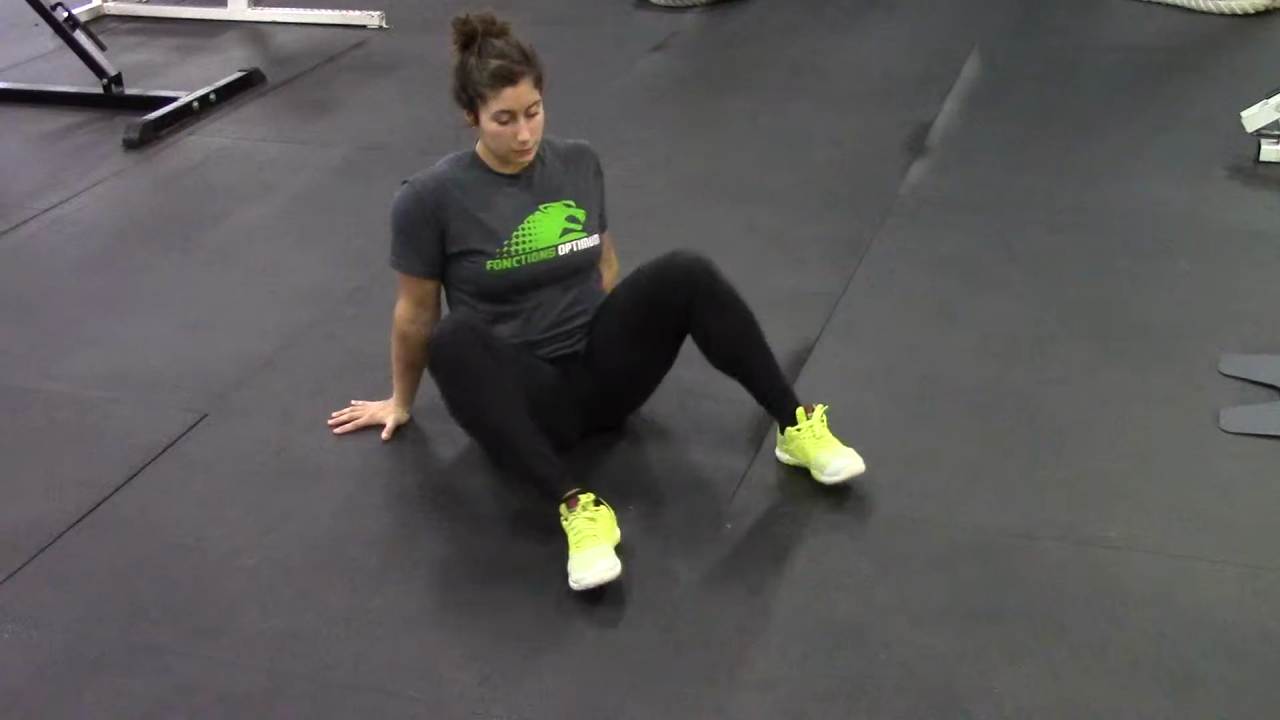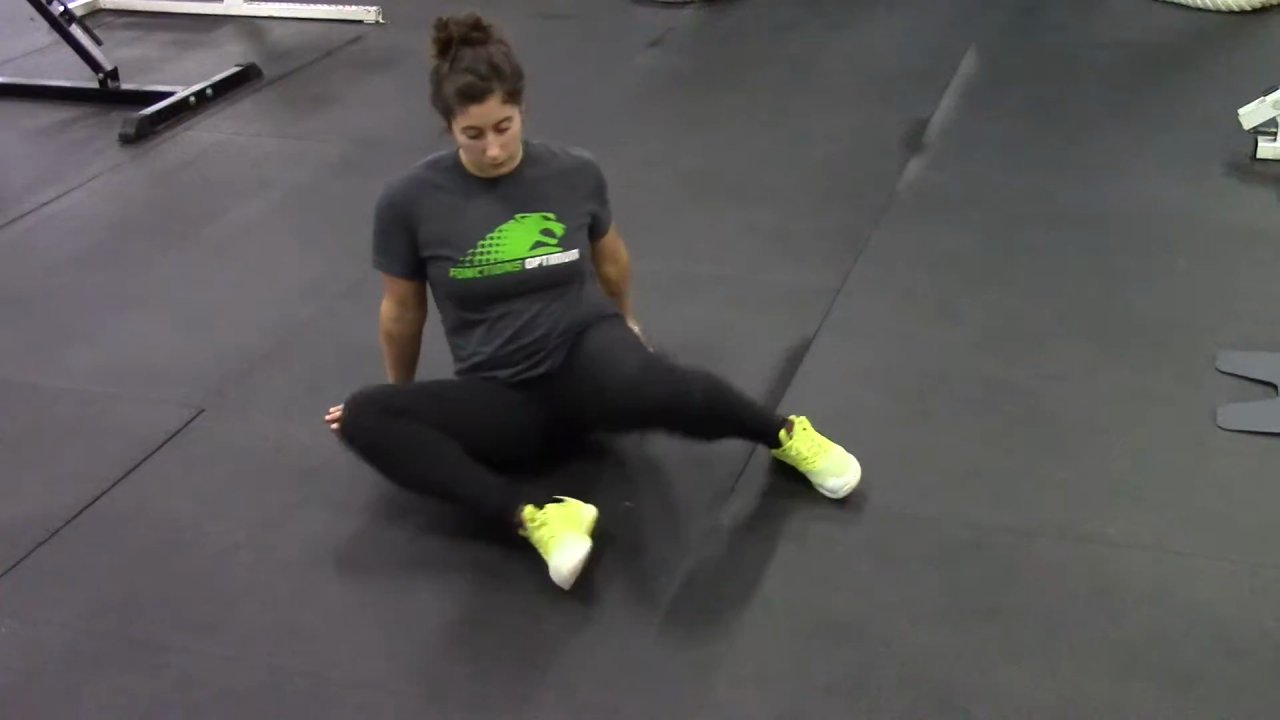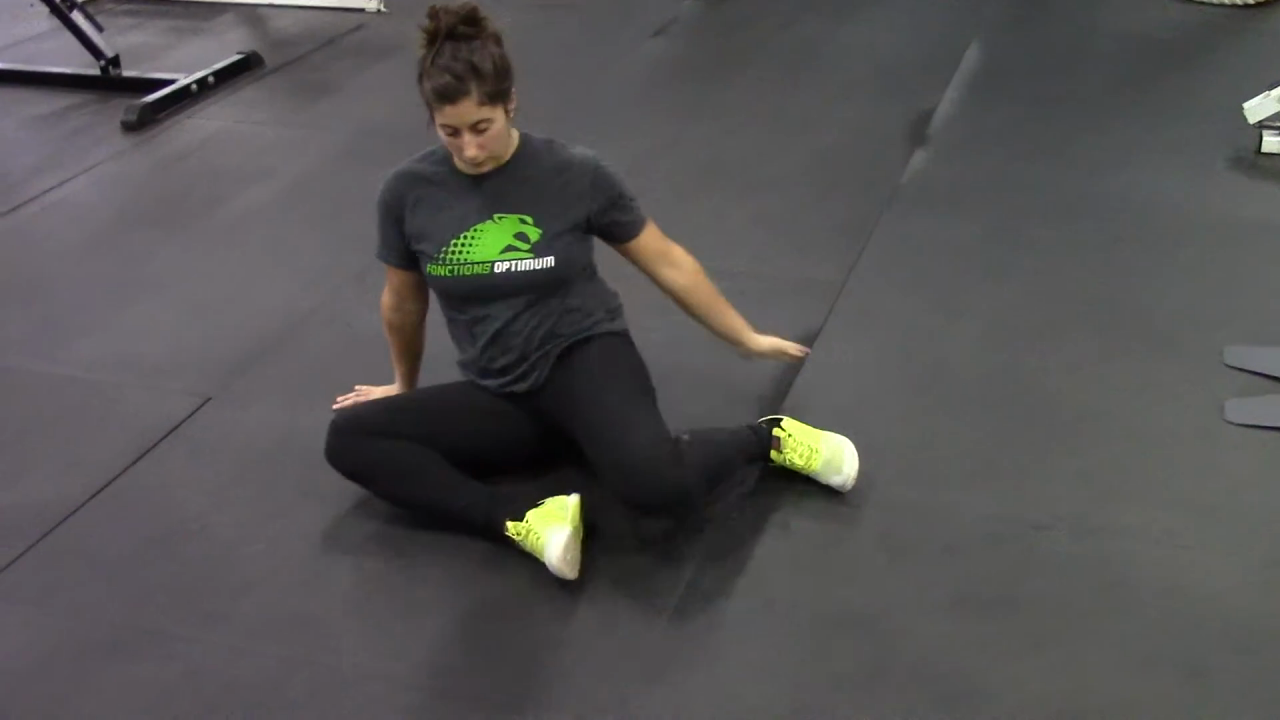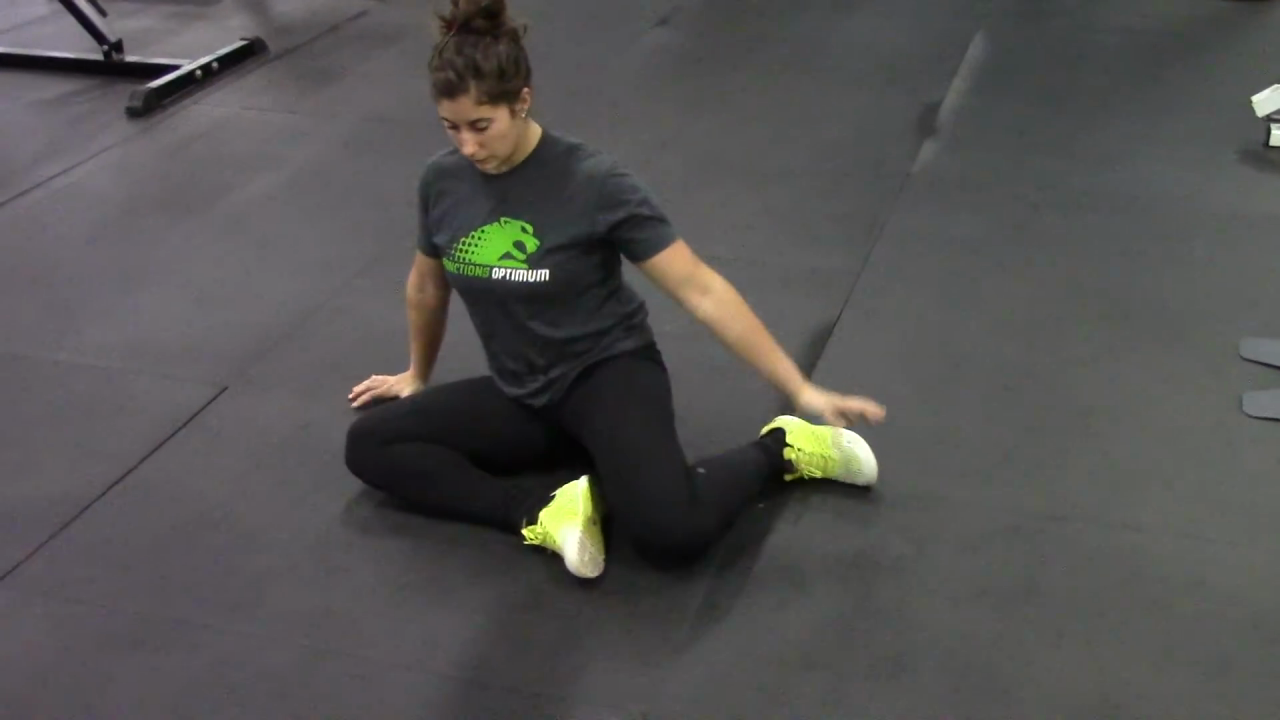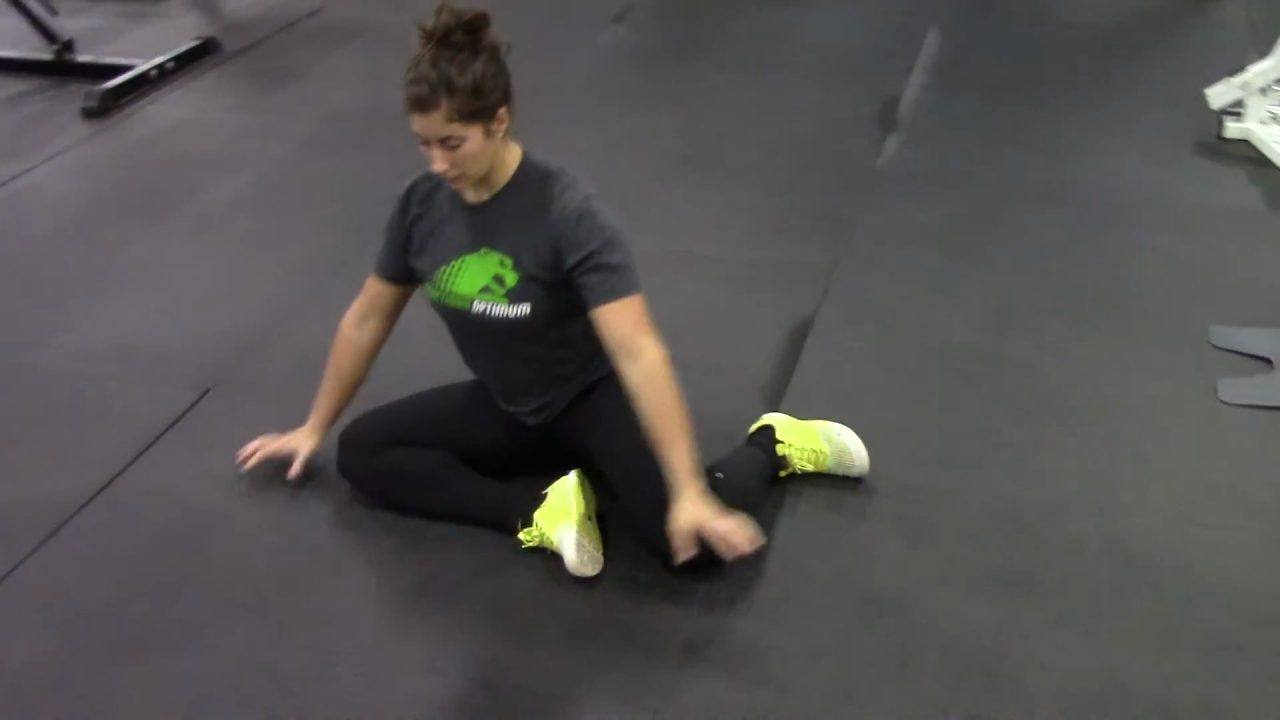
dt=0.3s
person 1, frame 1
left shoulder: (578, 161)
right shoulder: (432, 197)
right elbow: (416, 312)
right wrist: (401, 400)
left hip: (605, 367)
right hip: (524, 395)
left knee: (686, 273)
right knee: (447, 347)
left ankle: (796, 424)
right ankle: (576, 506)
person 1, frame 2
left shoulder: (574, 172)
right shoulder: (410, 200)
right elbow: (401, 311)
left wrist: (624, 317)
right wrist: (399, 395)
left hip: (584, 367)
right hip: (502, 401)
left knee: (651, 392)
right knee: (361, 419)
left ankle: (784, 434)
right ankle: (534, 516)
person 1, frame 3
left shoulder: (576, 174)
right shoulder: (408, 190)
left elbow: (666, 262)
right elbow: (402, 300)
left wrist: (748, 339)
right wrist: (404, 384)
left hip: (584, 357)
right hip: (500, 395)
left knee: (654, 483)
right knee: (350, 439)
left ankle: (769, 439)
right ankle: (523, 515)
person 1, frame 4
left shoulder: (594, 184)
right shoulder: (442, 180)
left elbow: (699, 289)
right elbow: (427, 285)
left wrist: (800, 389)
right wrist: (417, 374)
left hip: (607, 372)
right hip: (520, 396)
left knee: (671, 533)
right knee: (369, 444)
left ankle: (777, 451)
right ankle: (543, 510)
person 1, frame 5
left shoulder: (570, 215)
right shoulder: (420, 203)
left elbow: (639, 354)
right elbow: (367, 319)
left wrist: (690, 490)
right wrist: (314, 427)
left hip: (594, 393)
right hip: (509, 407)
left knee: (695, 543)
right knee: (361, 452)
left ankle: (770, 446)
right ankle: (538, 512)
